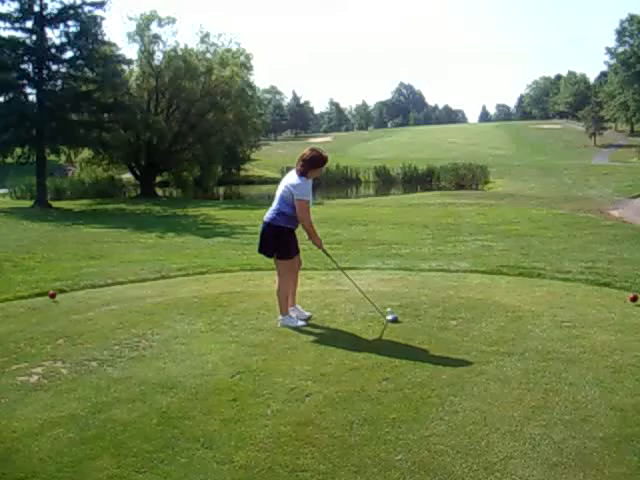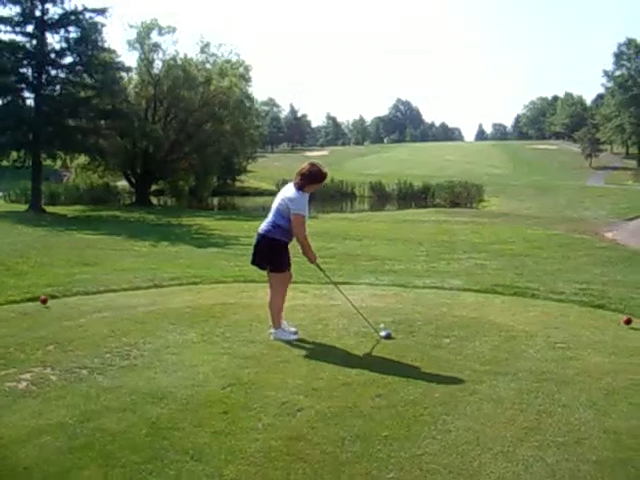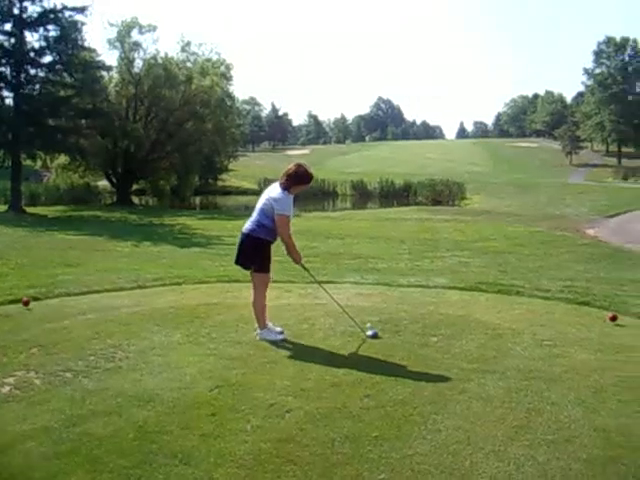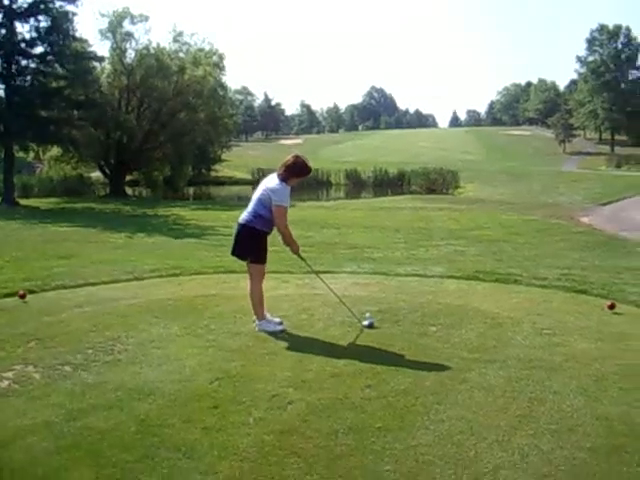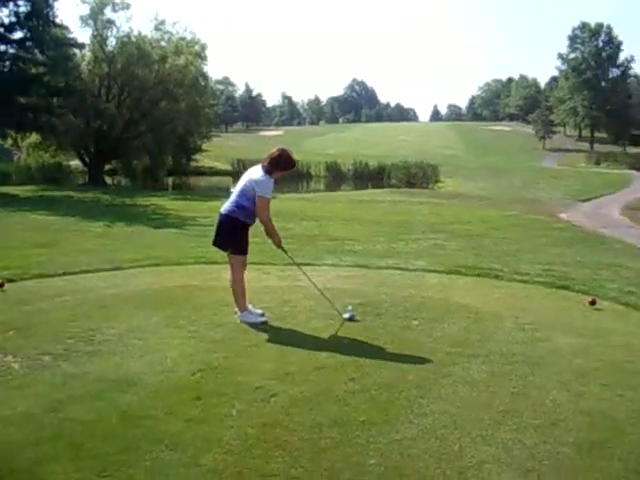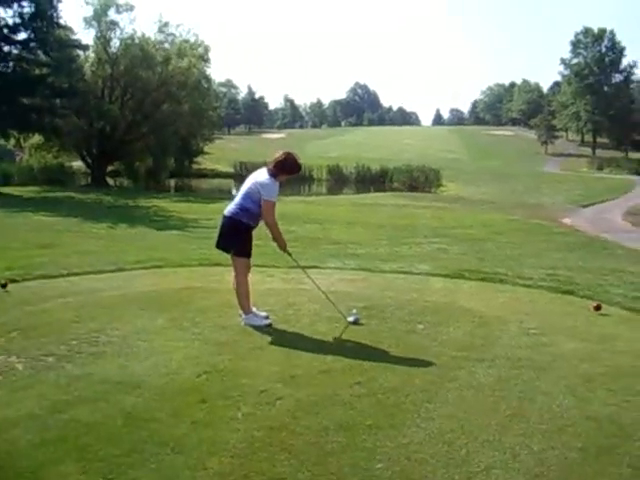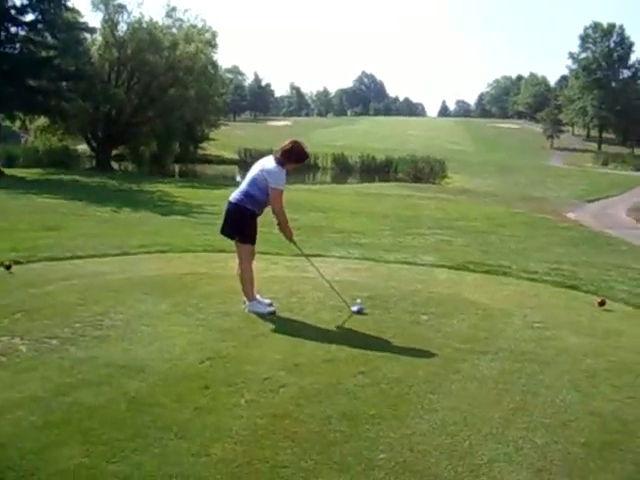
dt=0.1s
person 1, frame 1
left shoulder: (297, 175)
right shoulder: (301, 184)
left elbow: (300, 214)
right elbow: (303, 217)
left wrist: (311, 235)
right wrist: (315, 238)
left hip: (283, 227)
right hip: (278, 229)
left knee: (296, 265)
right knee: (285, 274)
left ankle: (292, 307)
right ankle: (285, 316)
person 1, frame 2
left shoulder: (294, 188)
right shoulder: (298, 198)
left elbow: (296, 228)
right elbow: (299, 232)
left wrist: (305, 250)
right wrist: (309, 253)
left hip: (276, 240)
right hip: (272, 241)
left knee: (285, 280)
right knee: (277, 287)
left ankle: (279, 322)
right ankle: (277, 329)
person 1, frame 3
left shoulder: (278, 188)
right shoulder: (283, 198)
left elbow: (281, 228)
right elbow: (283, 232)
left wrist: (290, 248)
right wrist: (294, 253)
left hip: (257, 239)
right hip: (256, 241)
left knee: (262, 283)
right knee: (260, 286)
left ankle: (264, 323)
right ankle: (262, 330)
person 1, frame 4
left shoulder: (275, 179)
right shoulder: (280, 189)
left elbow: (278, 219)
right elbow: (280, 223)
left wrist: (286, 239)
right wrist: (292, 243)
left hip: (254, 229)
right hip: (253, 231)
left knee: (258, 275)
right knee: (257, 277)
left ankle: (261, 314)
right ankle: (261, 321)
person 1, frame 5
left shoulder: (259, 170)
right shoulder: (264, 181)
left elbow: (260, 211)
right elbow: (263, 215)
left wrist: (269, 231)
right wrist: (275, 236)
left hip: (233, 219)
right hip: (235, 222)
left knee: (238, 267)
right knee: (238, 269)
left ankle: (243, 306)
right ankle: (243, 312)
person 1, frame 6
left shoulder: (264, 173)
right shoulder: (270, 184)
left elbow: (264, 214)
right elbow: (269, 218)
left wrist: (275, 235)
right wrist: (280, 240)
left hip: (237, 221)
right hip: (238, 224)
left knee: (242, 269)
right knee: (242, 271)
left ankle: (247, 308)
right ankle: (247, 314)
person 1, frame 7
left shoulder: (270, 161)
right shoulder: (277, 173)
left elbow: (272, 202)
right elbow: (277, 206)
left wrist: (281, 223)
right wrist: (286, 229)
left hip: (240, 208)
right hip: (243, 211)
left knee: (247, 256)
right knee: (245, 259)
left ankle: (250, 296)
right ankle: (251, 301)
